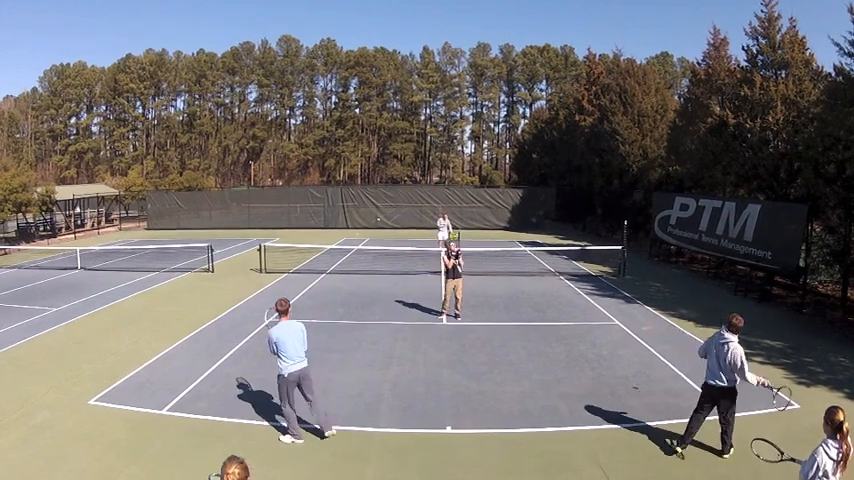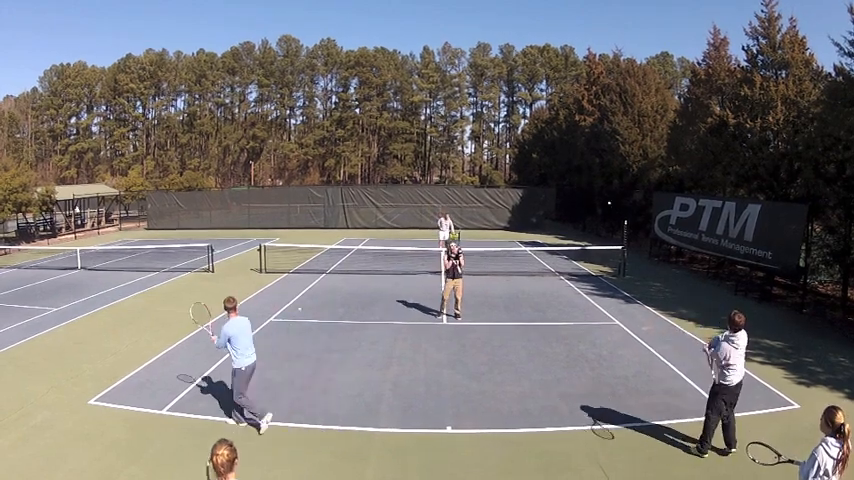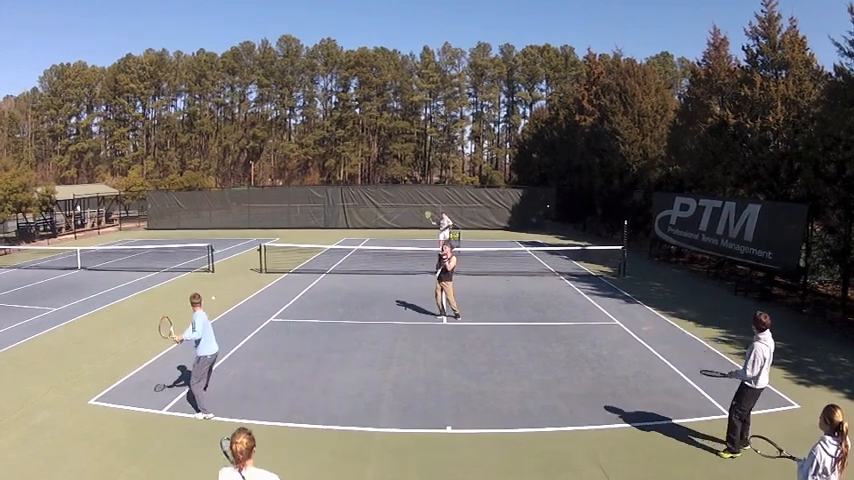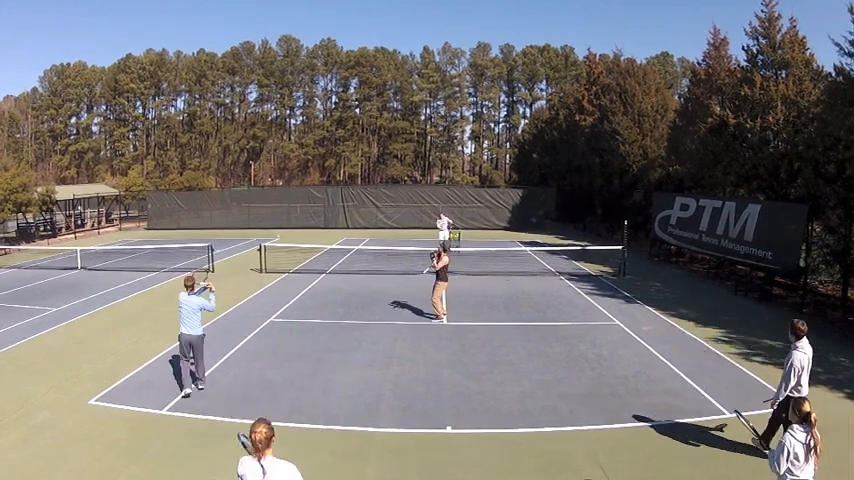
dt=0.5s
person 1, frame 1
left shoulder: (714, 338)
right shoulder: (736, 349)
left elbow: (701, 353)
right elbow: (744, 374)
right wrist: (760, 381)
left hip: (710, 385)
right hip: (727, 390)
left knee: (698, 414)
right knee: (727, 420)
left ankle: (682, 443)
right ankle: (726, 449)
person 1, frame 2
left shoulder: (724, 347)
right shoulder: (743, 336)
left elbow: (714, 363)
right elbow: (723, 336)
left wrist: (711, 352)
right wrist: (710, 344)
left hip: (724, 384)
right hip: (737, 382)
left knee: (712, 416)
right knee: (728, 413)
left ankle: (703, 448)
right ankle: (731, 445)
person 1, frame 3
left shoulder: (758, 346)
right shoulder: (768, 340)
left elbow: (750, 372)
left wrist: (734, 373)
right wrist: (741, 371)
left hip: (751, 385)
right hip: (758, 384)
left knee: (735, 413)
right knee: (744, 413)
left ankle: (733, 448)
right ankle: (743, 441)
person 1, frame 4
left shoulder: (796, 356)
right shoulder: (806, 347)
left elbow: (789, 382)
left wrist: (777, 398)
left hip: (793, 394)
right hip: (799, 391)
left knee: (790, 425)
right knee: (776, 418)
right ankle: (763, 444)
person 2, frame 1
left shoulder: (272, 332)
right shoulder: (300, 326)
left elbow: (274, 352)
left hip: (287, 373)
right hip: (303, 368)
left knee: (287, 405)
right knee: (312, 400)
left ankle: (295, 435)
right ankle: (327, 428)
person 2, frame 2
left shoulder: (226, 328)
right shoulder: (246, 321)
left elbow: (219, 346)
left wrist: (215, 340)
right wrist: (220, 340)
left hip: (241, 366)
right hip: (252, 362)
left knee: (239, 397)
right knee: (238, 392)
left ankle: (262, 417)
right ankle: (238, 418)
person 2, frame 3
left shoulder: (198, 316)
right shoulder: (199, 315)
left elbow: (197, 335)
right elbow: (191, 331)
left wrist: (183, 337)
right wrist: (182, 337)
left hip: (205, 354)
right hip: (213, 352)
left knee: (195, 383)
right knee: (204, 375)
left ankle: (204, 412)
right ankle: (202, 391)
person 2, frame 4
left shoulder: (181, 296)
right shoulder: (199, 301)
left elbow: (190, 293)
right elbow: (212, 307)
left wrist: (205, 286)
right wrist: (212, 292)
left hip: (184, 335)
right hip: (197, 335)
left knee: (184, 361)
right knee: (199, 360)
left ankle: (187, 387)
right ankle: (200, 382)
